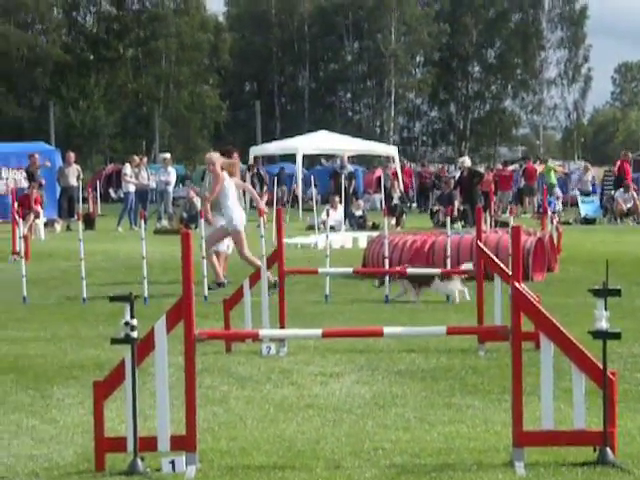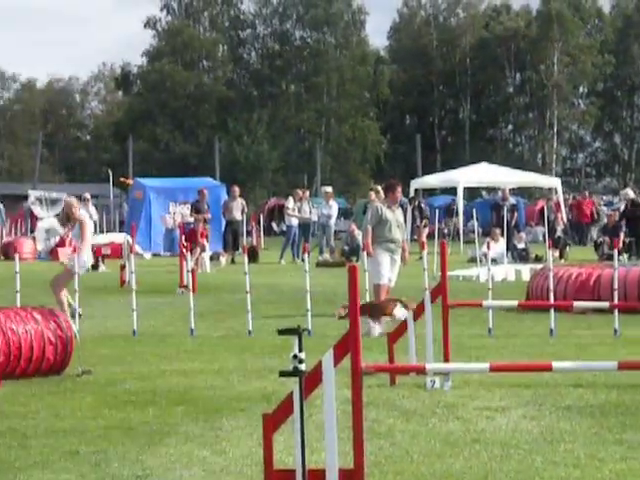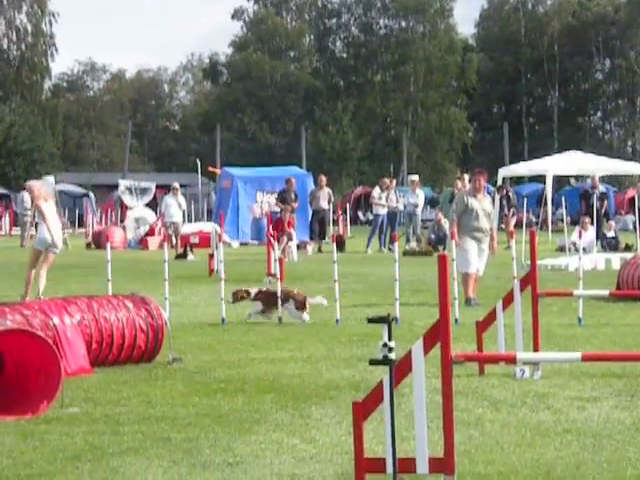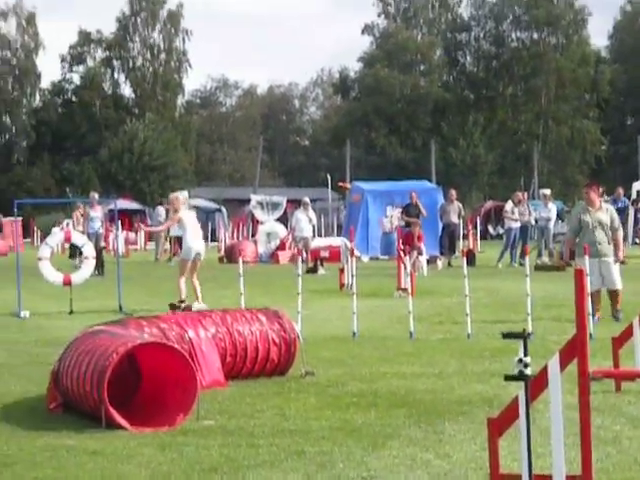
dt=1s
person 1, frame 1
left shoulder: (235, 177)
right shoulder: (215, 173)
left elbow: (240, 198)
right elbow: (206, 193)
left wrist: (242, 215)
right wrist: (207, 212)
left hip: (233, 216)
right hip: (219, 215)
left knee: (227, 247)
right knee: (219, 245)
left ankle: (223, 274)
right ankle: (219, 275)
person 1, frame 2
left shoulder: (399, 211)
right shoulder: (377, 207)
left elbow: (403, 232)
right elbow: (368, 226)
left wrist: (405, 249)
right wrist: (368, 245)
left hip: (395, 250)
right hip: (381, 249)
left knee: (390, 281)
right knee: (381, 279)
person 1, frame 3
left shoulder: (488, 199)
right shoulder: (463, 196)
left elbow: (491, 221)
right elbow: (454, 216)
left wrist: (493, 239)
right wrist: (454, 234)
left hip: (483, 239)
right hip: (467, 237)
left knee: (478, 270)
right knee: (469, 268)
left ankle: (473, 297)
right ankle: (469, 297)
person 1, frame 4
left shoulder: (609, 209)
right shoulder: (579, 211)
left elbow: (617, 230)
right elbow: (571, 233)
left wrist: (619, 249)
right wrist: (567, 250)
left hip: (608, 253)
right hip: (587, 254)
left knee: (614, 284)
right knee: (593, 286)
left ankle: (616, 309)
right ankle: (595, 314)
person 2, frame 1
left shoulder: (219, 176)
right shoulder: (228, 177)
left elbow: (210, 197)
right elbow: (247, 186)
right wrist: (259, 202)
left hip: (233, 218)
right hip: (232, 219)
left knee: (244, 255)
right knee: (207, 243)
left ankle: (271, 280)
right ankle: (220, 280)
person 2, frame 2
left shoulder: (83, 221)
right shoulder: (74, 220)
left elbow: (84, 243)
left wrist: (75, 258)
left hip: (81, 259)
right hip: (77, 259)
left knee: (58, 288)
right knee: (54, 282)
left ankle: (66, 319)
right ankle: (73, 308)
person 2, frame 3
left shoulder: (38, 202)
right shoulder: (50, 201)
left elbow: (46, 220)
right elbow: (58, 221)
left wrist: (53, 237)
left hip: (43, 236)
right hip: (56, 237)
left knee: (32, 267)
right knee: (43, 270)
left ankle: (26, 296)
right ankle: (39, 294)
person 2, frame 4
left shoulder: (178, 214)
right shoulder: (191, 213)
left elbow: (163, 228)
right elbow: (199, 230)
left wrist: (147, 229)
left hip: (189, 246)
right hip: (200, 245)
left knee: (181, 277)
right knee: (193, 276)
left ankle: (182, 302)
right ankle: (199, 303)
